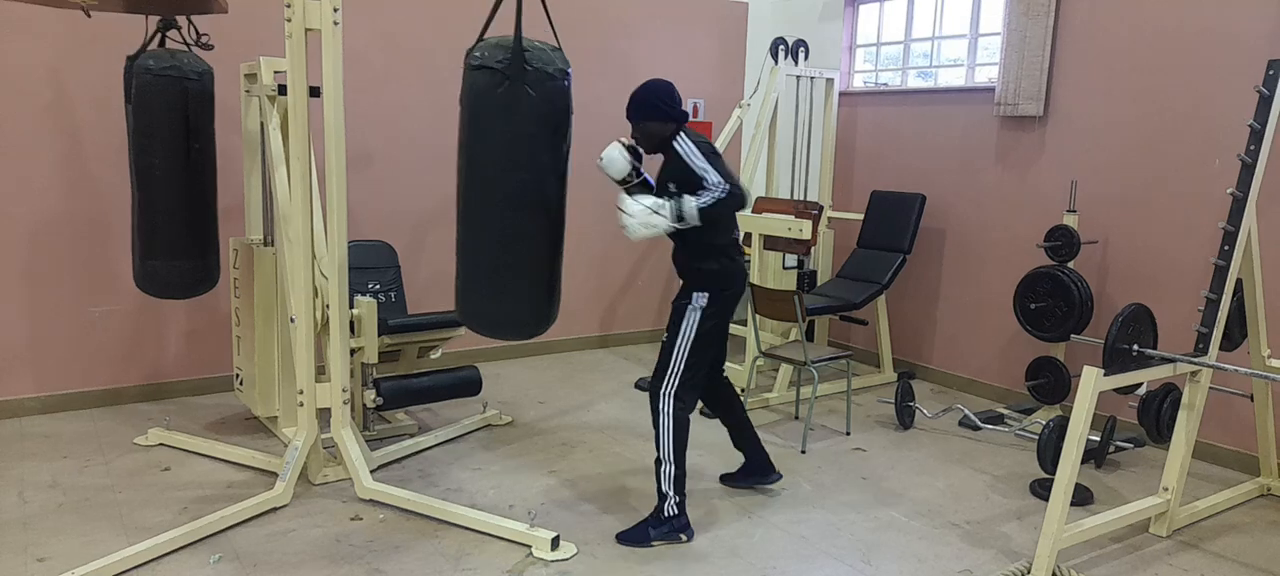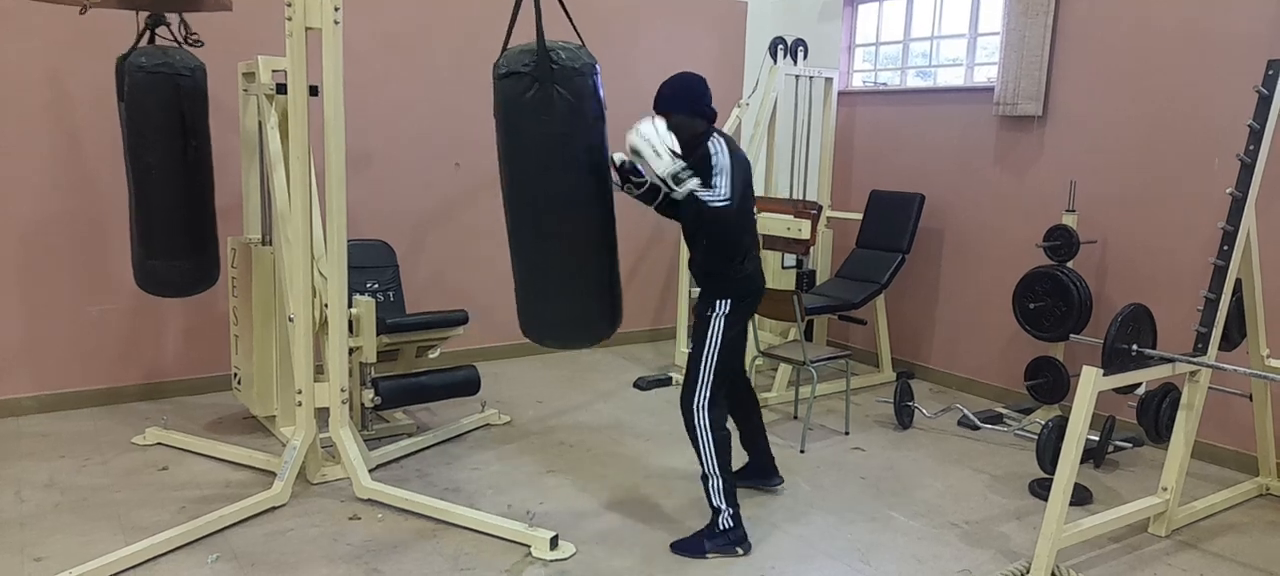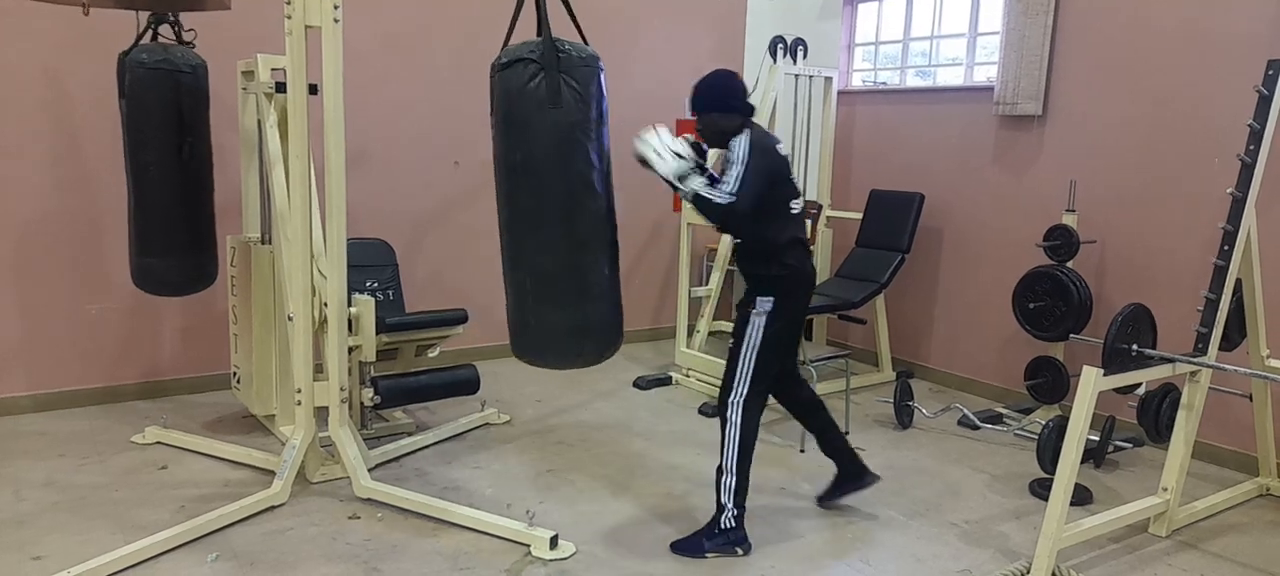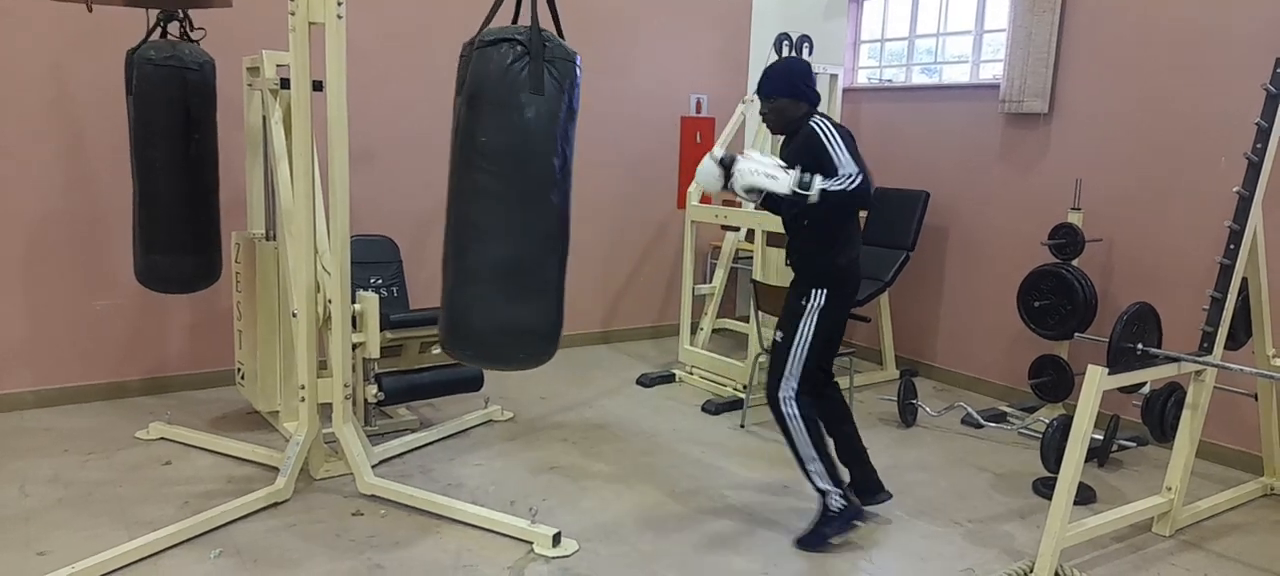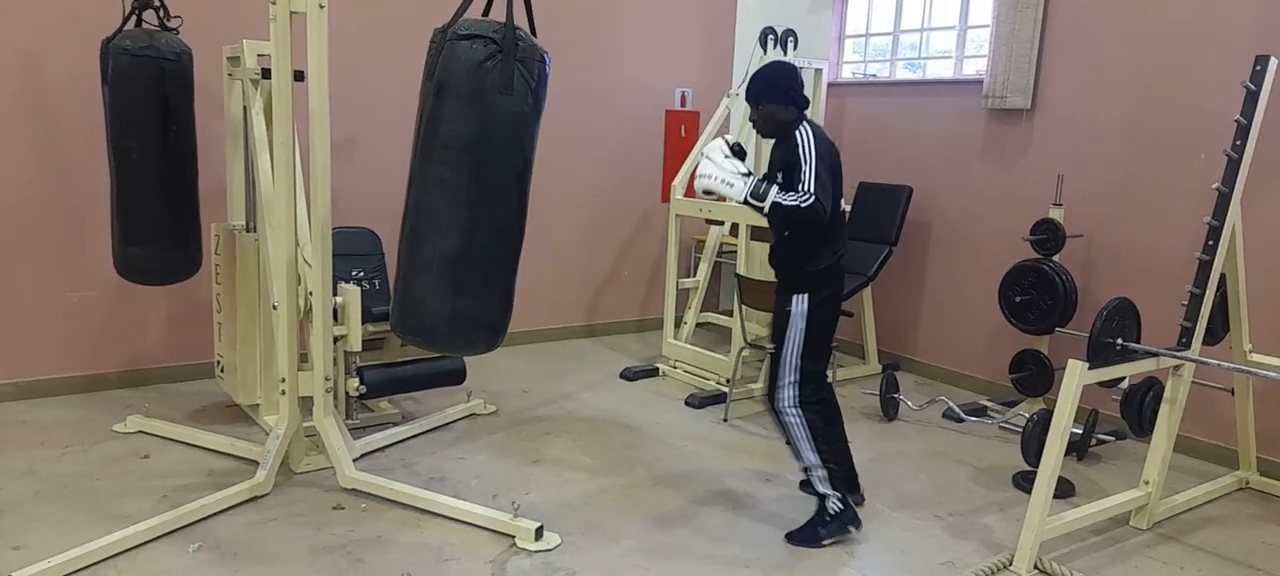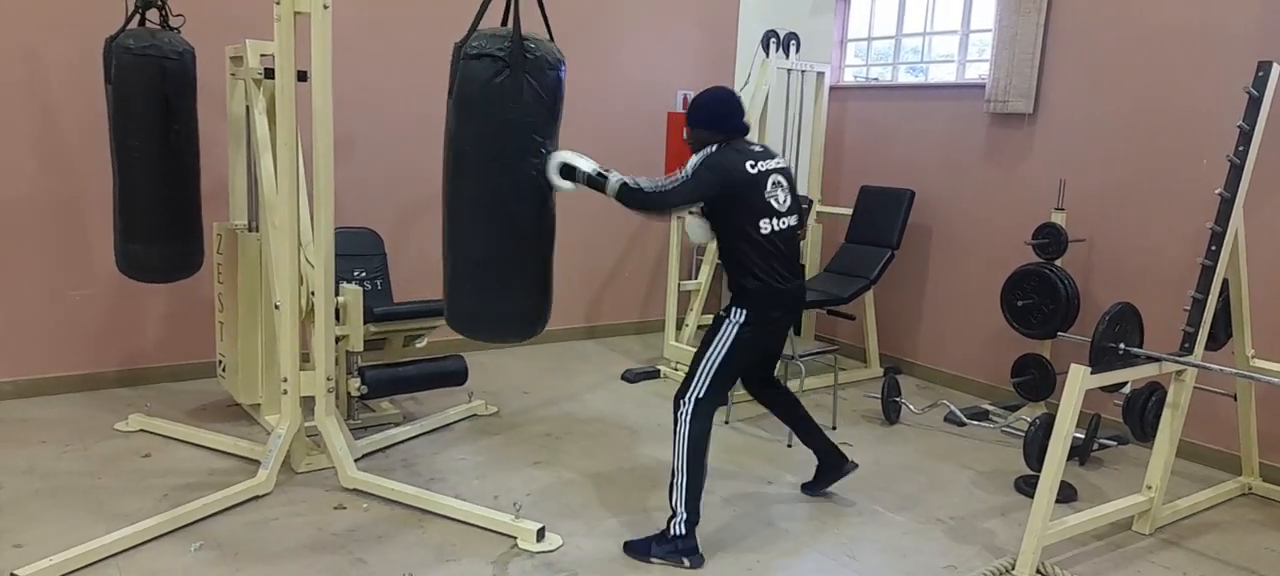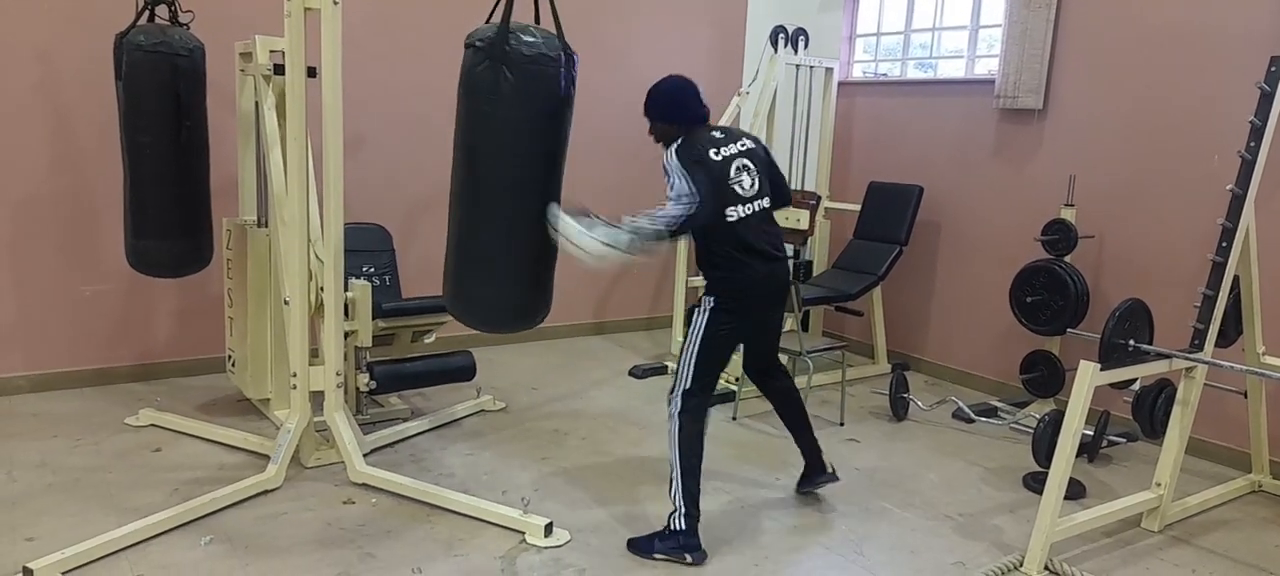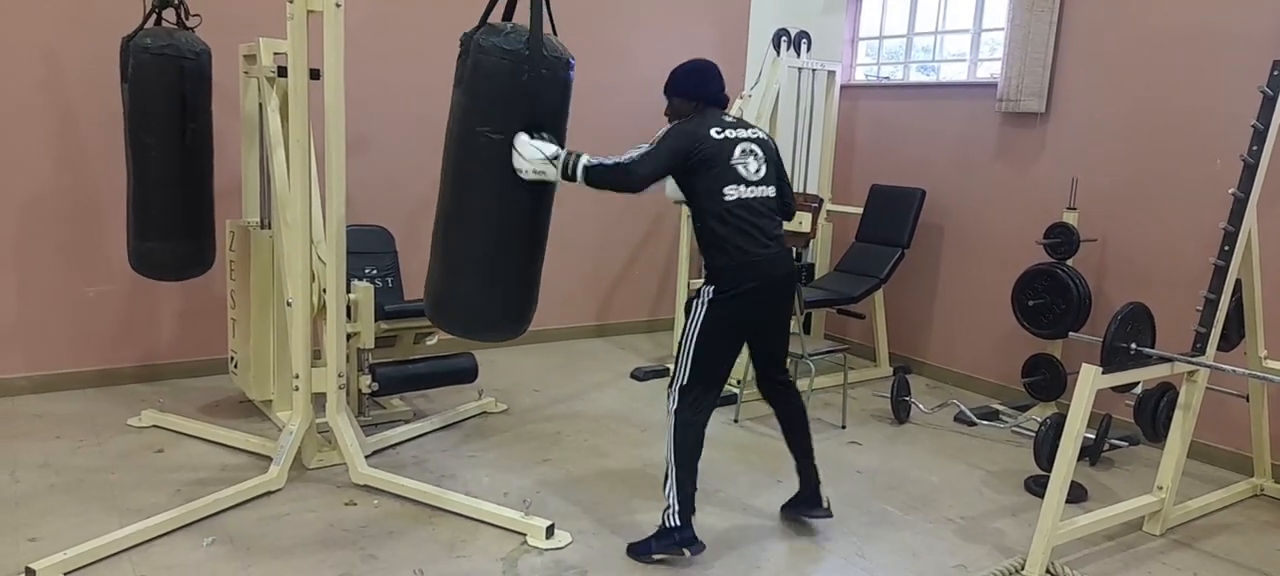
dt=0.4s
person 1, frame 1
left shoulder: (685, 149)
right shoulder: (677, 152)
left elbow: (727, 195)
right elbow: (666, 205)
left wrist: (665, 213)
right wrist: (634, 186)
left hip: (710, 284)
right hip: (718, 280)
left knee: (670, 390)
right knee: (705, 375)
left ankle: (671, 514)
right ankle: (758, 464)
person 1, frame 2
left shoulder: (719, 150)
right shoulder: (693, 152)
left elbow: (725, 213)
right elbow: (679, 209)
left wrist: (672, 173)
right wrist: (634, 179)
left hip: (729, 289)
right hip: (727, 283)
left knee: (701, 400)
right knee: (730, 375)
left ankle: (727, 527)
right ankle: (761, 465)
person 1, frame 3
left shoulder: (747, 147)
right shoulder: (757, 142)
left elbow: (728, 212)
right elbow: (732, 203)
left wrist: (677, 170)
right wrist: (691, 168)
left hip: (773, 288)
right hip: (790, 278)
left knee: (739, 399)
right knee: (784, 380)
left ankle: (729, 526)
right ankle: (851, 468)
person 1, frame 4
left shoulder: (822, 133)
right shoulder: (795, 141)
left elbow: (857, 188)
right elbow: (780, 205)
left wrist: (787, 182)
right wrist: (737, 178)
left hip: (826, 282)
right hip: (818, 277)
left knee: (785, 392)
right knee: (815, 381)
left ankle: (838, 505)
right ankle: (864, 483)
person 1, frame 5
left shoulder: (807, 141)
right shoulder: (788, 141)
left elbow: (813, 209)
right elbow: (782, 199)
left wrist: (747, 187)
right wrist: (736, 173)
left hip: (810, 285)
right hip: (801, 279)
left knee: (787, 394)
right knee: (810, 382)
left ankle: (836, 509)
right ankle: (842, 481)
person 1, frame 6
left shoulder: (718, 162)
right shoulder: (769, 160)
left elbow: (659, 199)
left wrist: (587, 174)
left hip: (755, 303)
right hip: (785, 295)
left knee: (694, 404)
right knee: (761, 381)
left ankle: (680, 537)
right ankle: (831, 459)
person 1, frame 7
left shoulder: (682, 155)
right shoulder: (747, 143)
left elbow: (686, 214)
right elbow: (781, 195)
left wrist: (617, 234)
left hip: (733, 294)
right hip: (772, 279)
left knee: (688, 400)
right knee: (767, 368)
left ankle: (683, 532)
right ankle: (815, 464)
person 1, frame 8
left shoulder: (690, 134)
right shoulder: (760, 136)
left elbow: (631, 175)
right elbow: (785, 203)
left wrist: (560, 162)
left hip: (731, 283)
right hip: (778, 275)
left knee: (691, 400)
right knee: (776, 382)
left ankle: (679, 529)
right ankle: (810, 493)
